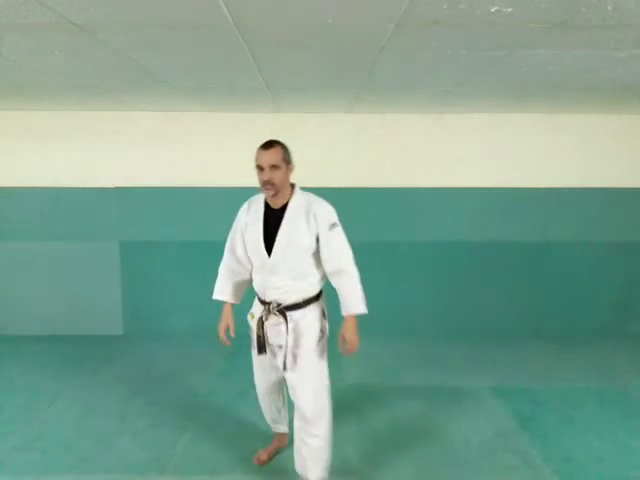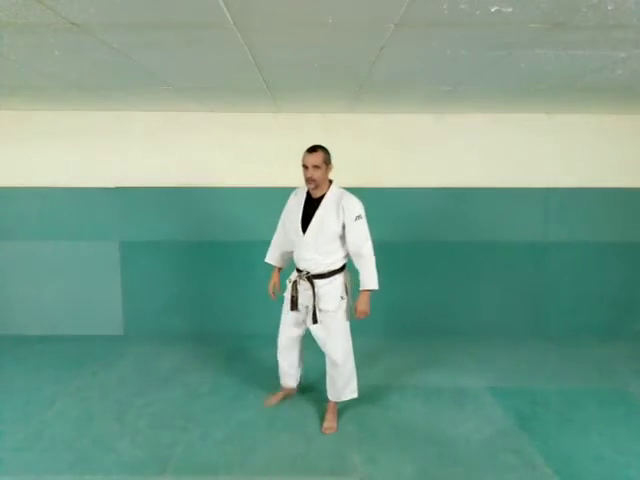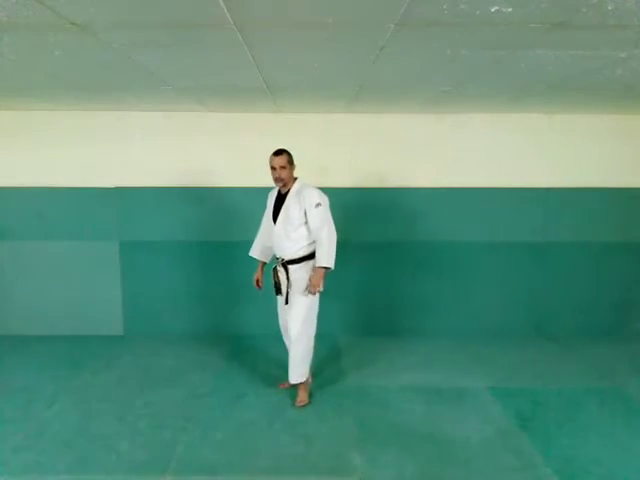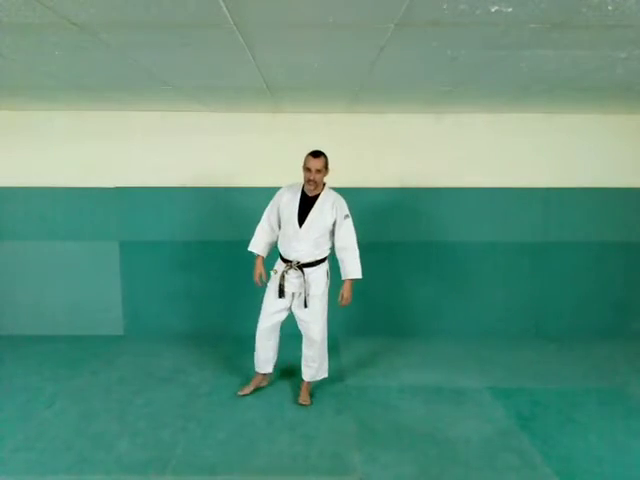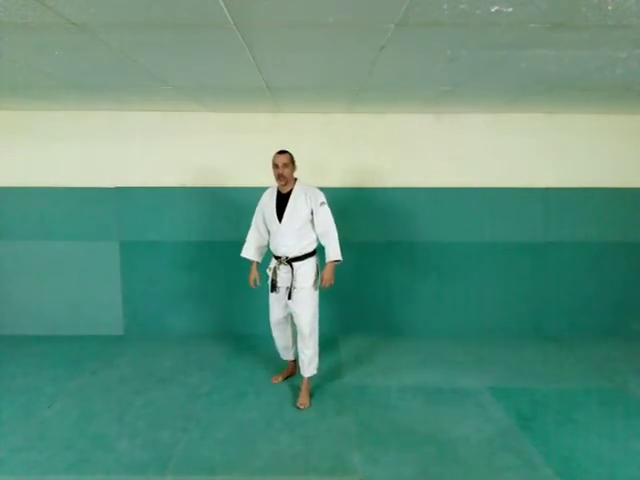
dt=1s
person 1, frame 1
left shoulder: (317, 210)
right shoulder: (249, 210)
left elbow: (341, 266)
right elbow: (235, 262)
left wrist: (350, 321)
right wrist: (227, 310)
left hip: (304, 318)
right hip: (264, 316)
left knee: (311, 402)
right knee: (267, 388)
right ankle: (280, 435)
person 1, frame 2
left shoulder: (347, 204)
right shoulder: (296, 198)
left elbow: (362, 250)
right elbow: (283, 236)
left wrist: (365, 294)
right wrist: (276, 273)
left hip: (330, 286)
right hip: (299, 282)
left knee: (336, 350)
right knee: (287, 339)
left ankle: (332, 407)
right ankle: (288, 386)
person 1, frame 3
left shoulder: (310, 196)
right shoulder: (273, 196)
left elbow: (326, 235)
right elbow: (267, 233)
left wrist: (319, 271)
right wrist: (260, 266)
left hip: (305, 271)
right hip: (283, 271)
left knee: (299, 328)
right knee: (287, 327)
left ankle: (302, 384)
right ankle: (302, 375)
person 1, frame 4
left shoulder: (336, 203)
right shoulder: (285, 194)
left elbow: (346, 244)
right elbow: (268, 226)
left wrist: (348, 283)
right wrist: (259, 260)
left hip: (314, 275)
right hip: (284, 270)
left knee: (314, 331)
right knee: (267, 323)
left ankle: (307, 383)
right ankle: (262, 375)
person 1, frame 5
left shoulder: (312, 195)
right shoulder: (267, 197)
left elbow: (327, 231)
right elbow: (258, 232)
left wrist: (330, 266)
right wrist: (254, 265)
left hip: (304, 268)
right hip: (278, 268)
left knee: (306, 323)
right knee: (278, 320)
left ankle: (306, 383)
right ankle: (291, 364)
